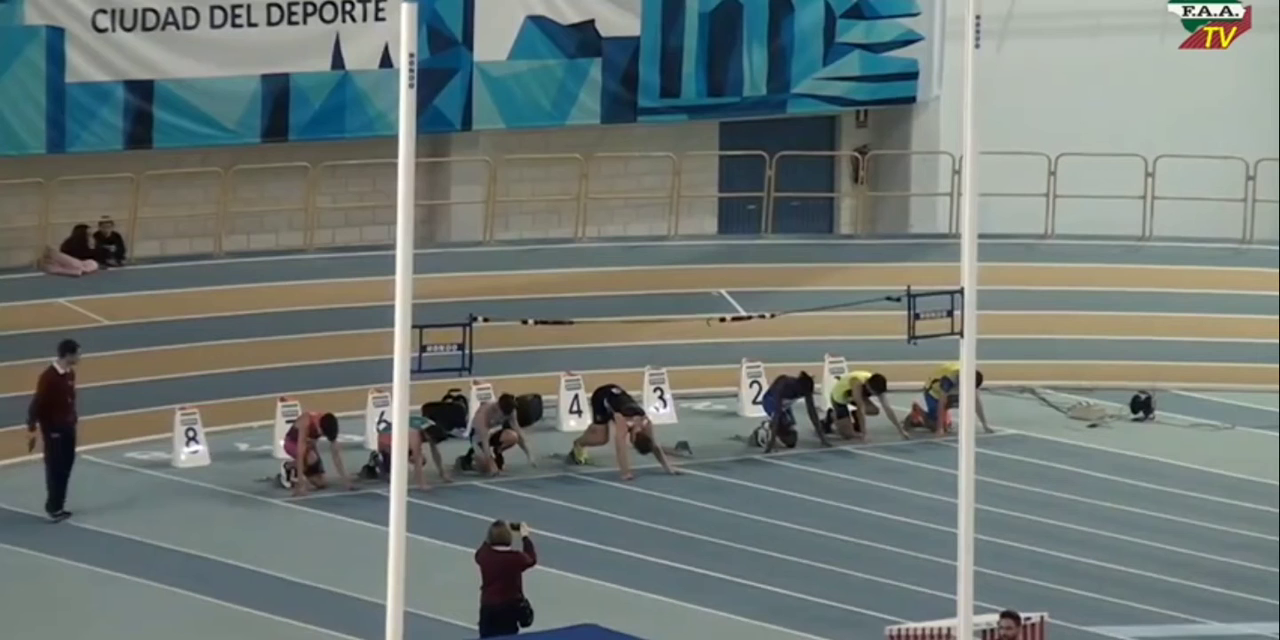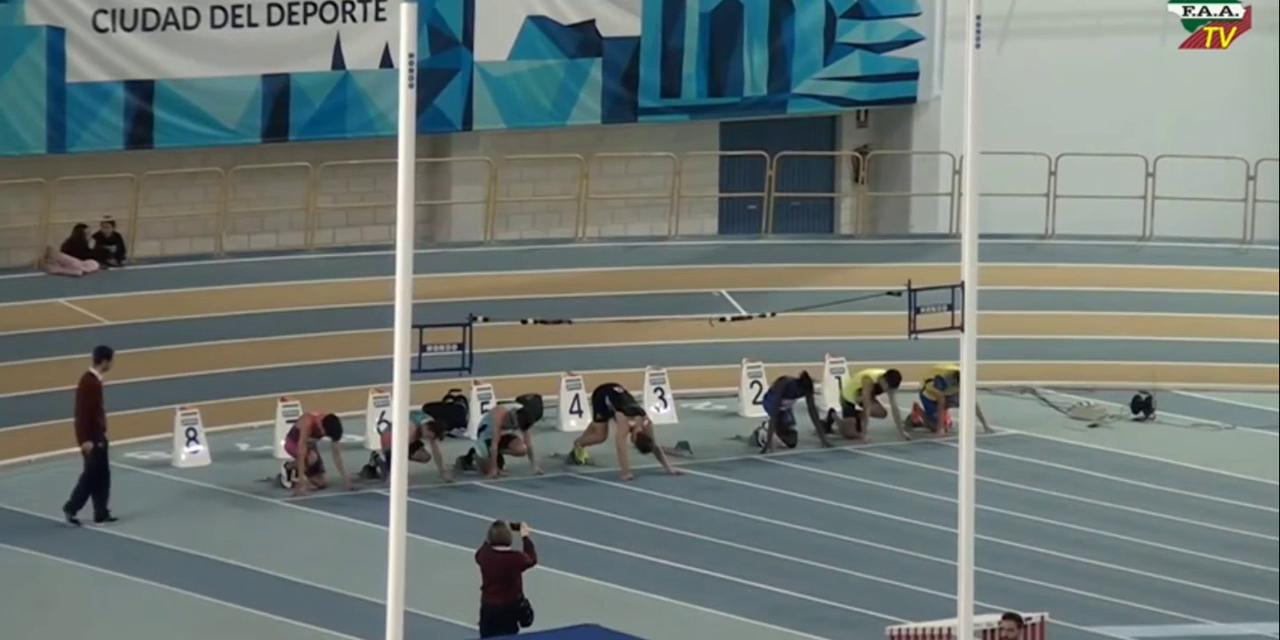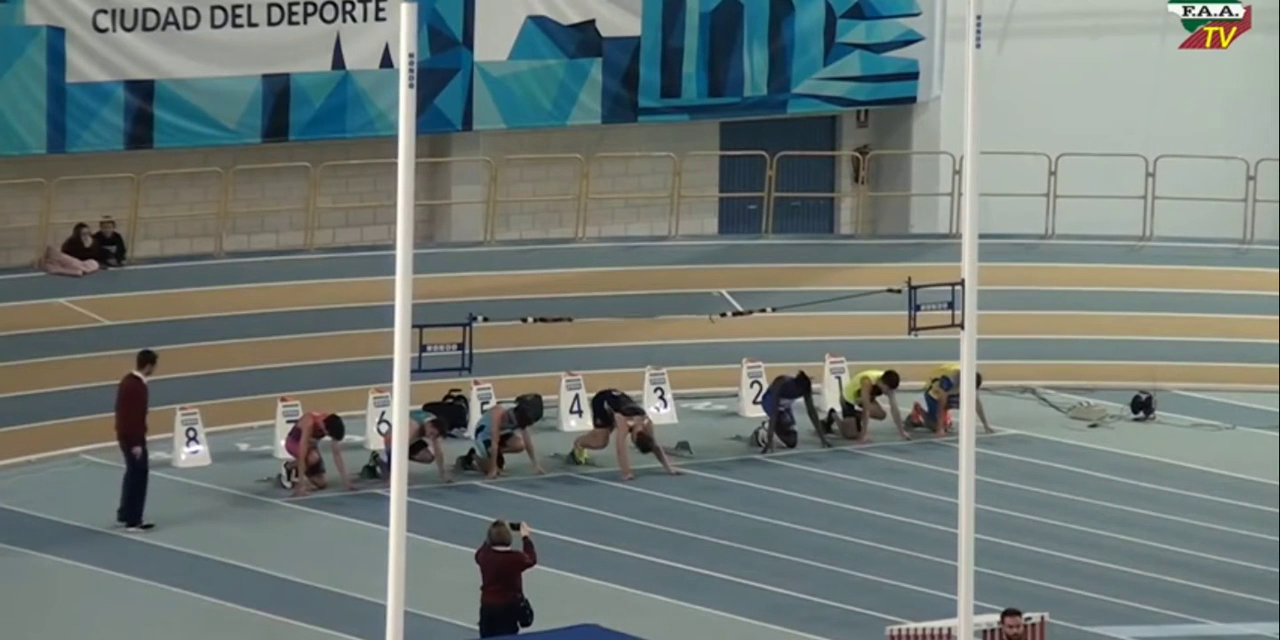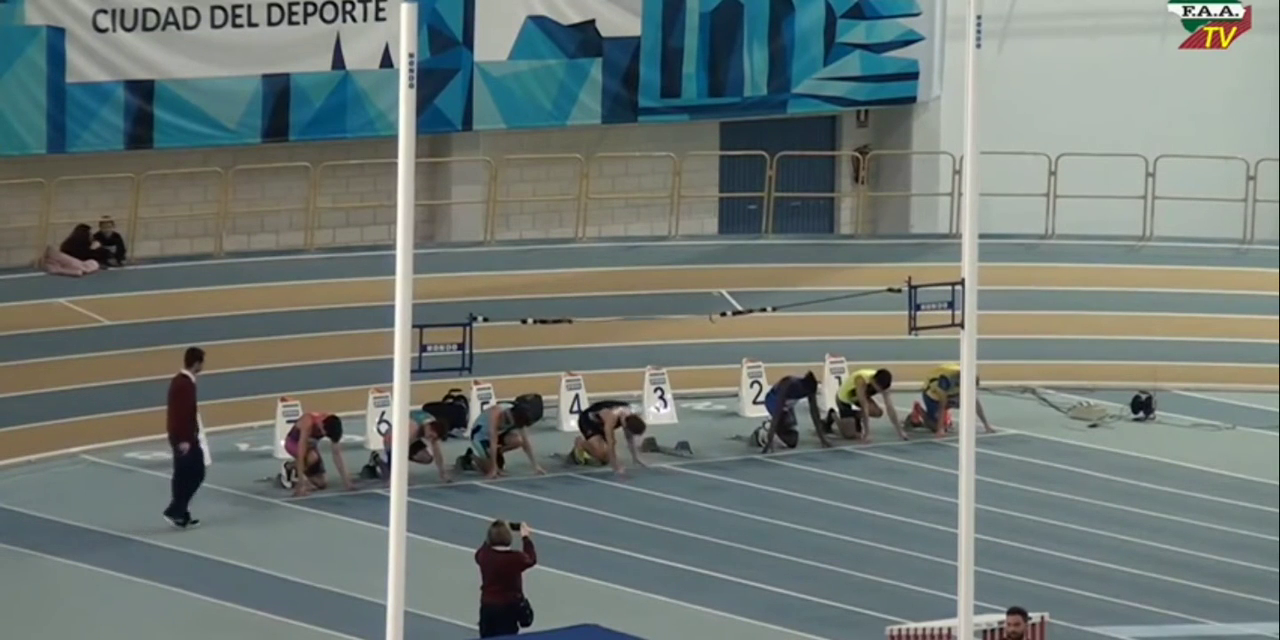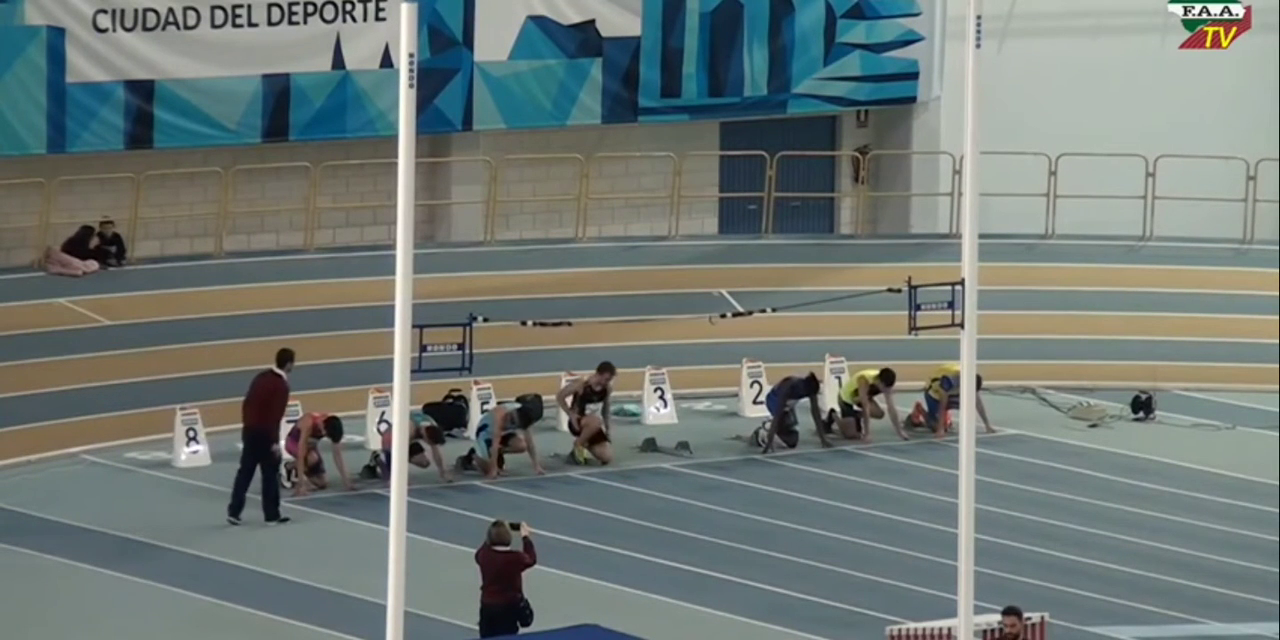
dt=1s
person 1, frame 1
left shoulder: (70, 374)
right shoulder: (48, 377)
right elbow: (37, 403)
left wrist: (74, 421)
right wrist: (32, 429)
left hip: (68, 427)
right hip: (53, 429)
left knee: (66, 467)
right knee: (55, 468)
left ankle: (57, 506)
right ankle: (53, 508)
person 1, frame 2
left shoulder: (94, 380)
right shoulder: (89, 382)
right elbow: (83, 413)
right wrist: (85, 440)
left hip: (97, 435)
right hip: (91, 437)
left knee: (101, 474)
right knee: (92, 475)
left ankle: (102, 514)
right ankle: (71, 509)
person 1, frame 3
left shoulder: (128, 381)
right shoulder: (138, 386)
right elbow: (135, 416)
right wrist: (136, 443)
left hip: (124, 435)
right hip: (133, 438)
left knee: (132, 475)
right knee: (138, 478)
left ankle: (124, 514)
right ankle: (133, 521)
person 1, frame 4
left shoulder: (179, 380)
right shoulder: (185, 384)
right elbow: (182, 413)
right wrist: (184, 439)
left hip: (180, 435)
right hip: (184, 437)
left knee: (182, 476)
right knee: (195, 474)
left ankle: (180, 516)
right ankle: (174, 512)
person 1, frame 5
left shoulder: (261, 377)
right shoulder: (281, 385)
left elbow: (247, 403)
right elbow: (276, 415)
right wrist: (275, 441)
left hip: (249, 431)
right hip: (265, 433)
left knee: (245, 471)
right knee: (270, 475)
left ankle: (234, 512)
right ankle: (272, 515)
